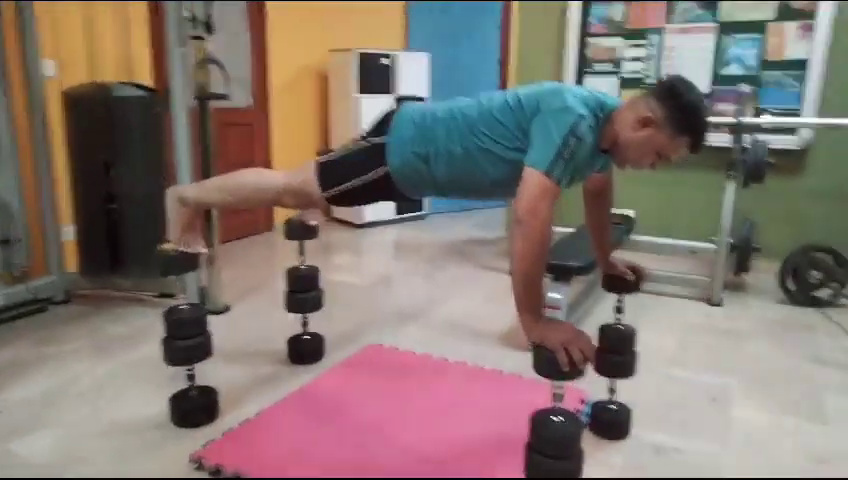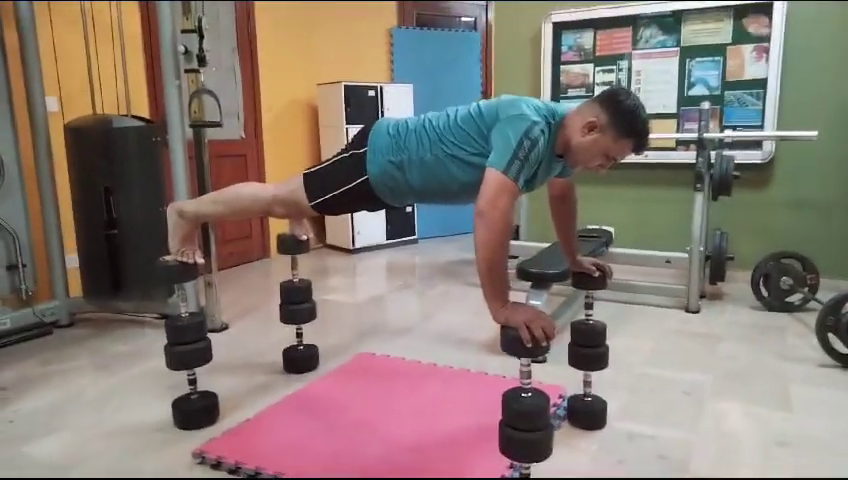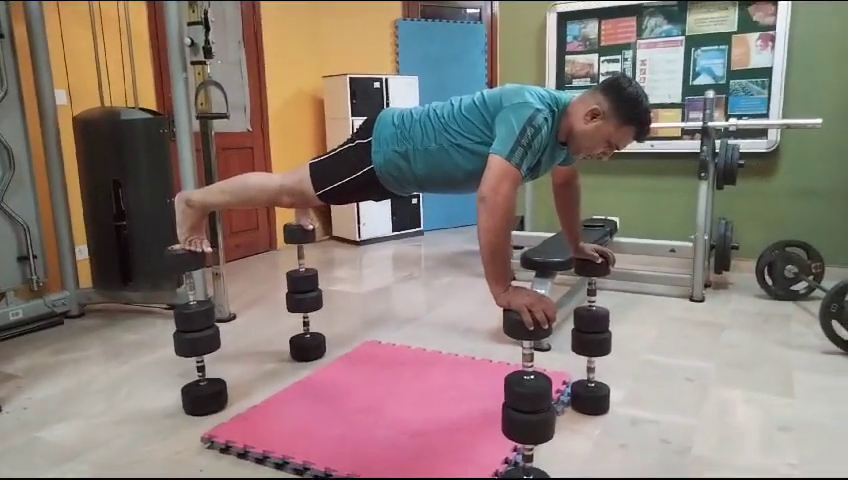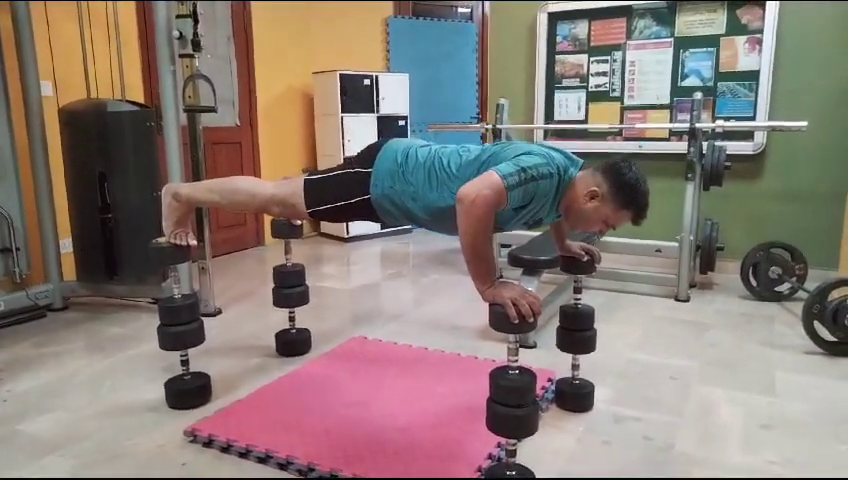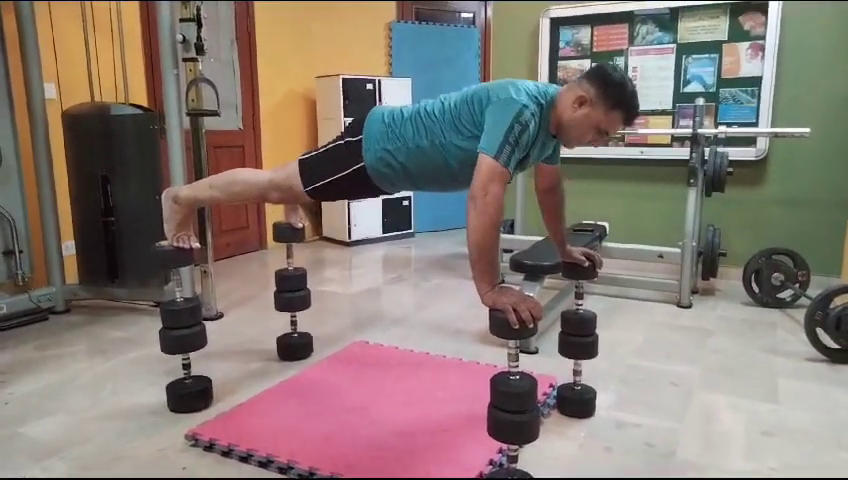
dt=1s
person 1, frame 1
left shoulder: (606, 123)
right shoulder: (573, 120)
left elbow: (597, 190)
right elbow: (529, 218)
left wrist: (605, 258)
right wrist: (534, 321)
left hip: (421, 155)
right hip: (406, 148)
right knee: (293, 188)
right ankle: (187, 197)
person 1, frame 2
left shoulder: (563, 135)
right shoulder: (529, 127)
left elbow: (562, 193)
right elbow: (491, 212)
left wrist: (574, 258)
right wrist: (501, 305)
left hip: (398, 169)
right hip: (383, 160)
right knee: (282, 198)
right ankle: (186, 211)
person 1, frame 3
left shoulder: (567, 123)
right shoulder: (533, 115)
left elbow: (565, 180)
right elbow: (493, 197)
left wrist: (577, 245)
right wrist: (503, 290)
left hip: (404, 159)
right hip: (388, 148)
right knee: (289, 187)
right ankle: (194, 201)
person 1, frame 4
left shoulder: (572, 172)
right shoulder: (543, 173)
right elbow: (473, 199)
left wrist: (562, 243)
right wrist: (490, 286)
left hip: (407, 165)
right hip: (386, 177)
right knee: (278, 198)
right ankle: (181, 195)
person 1, frame 5
left shoulder: (551, 117)
right shoulder: (521, 107)
left elbow: (547, 184)
right elbow: (485, 194)
left wrist: (563, 248)
right wrist: (489, 289)
left hip: (393, 160)
right hip: (376, 147)
right knee: (276, 184)
right ankle: (182, 198)
